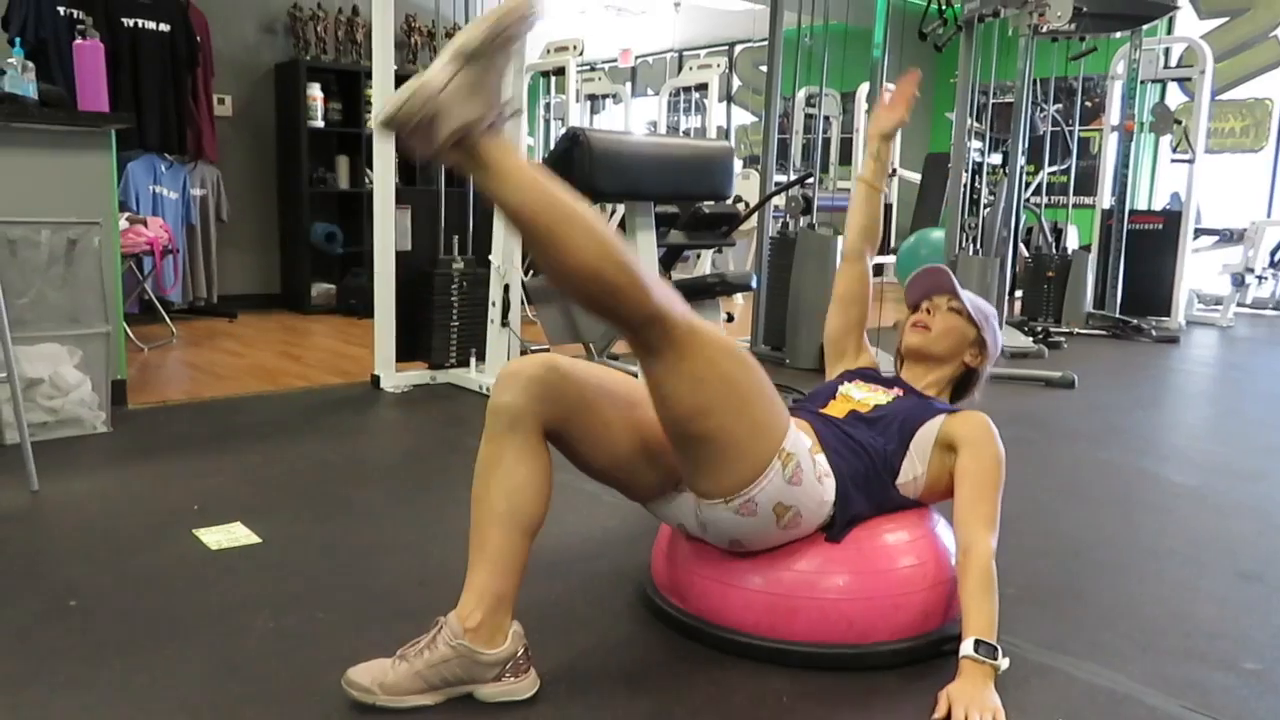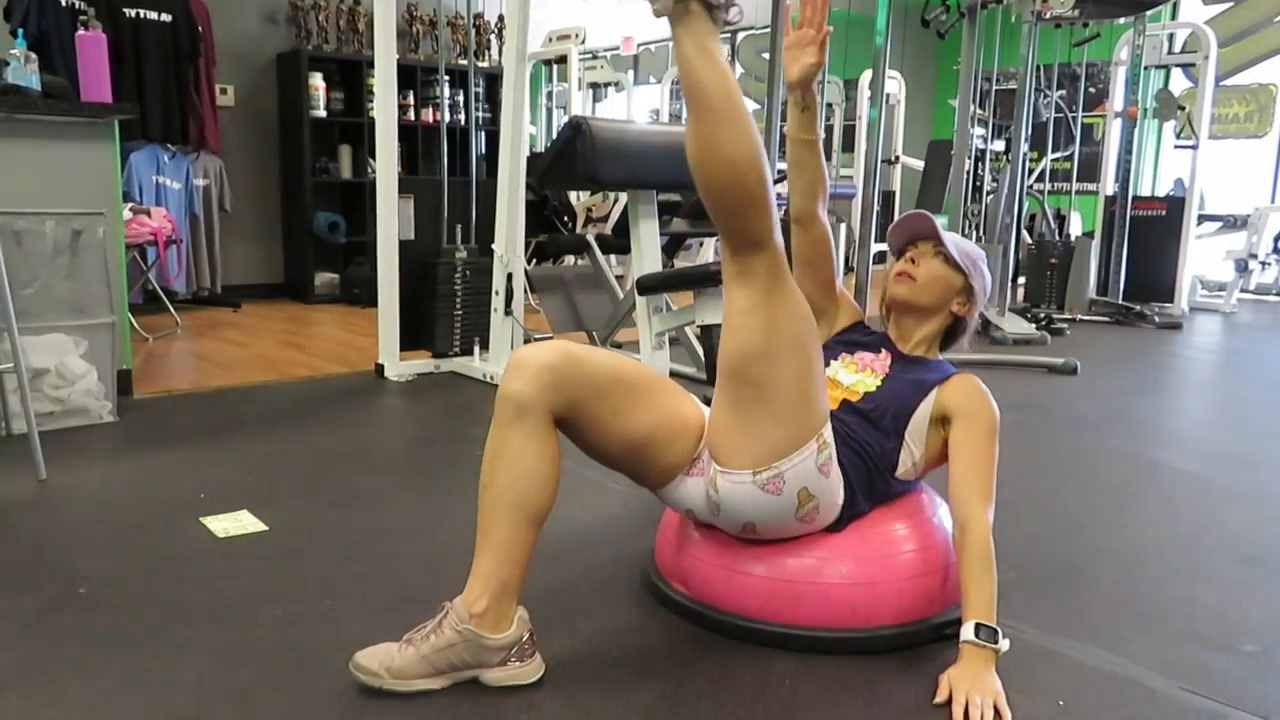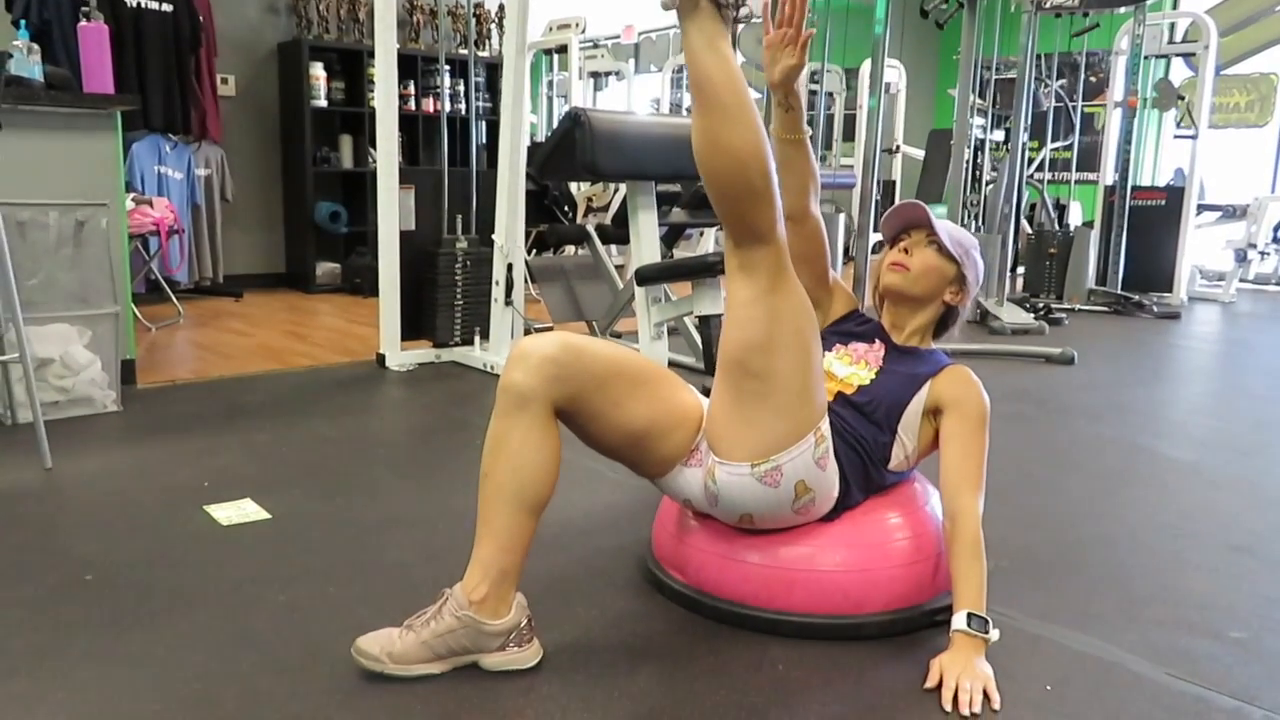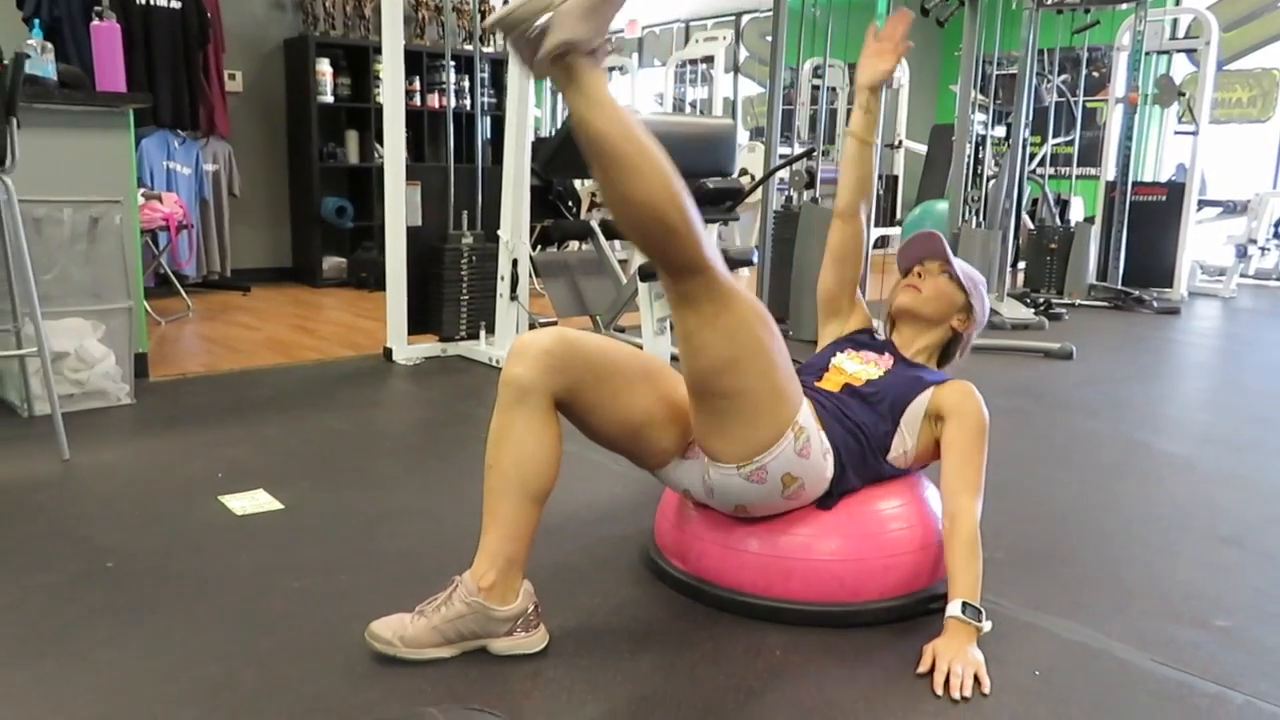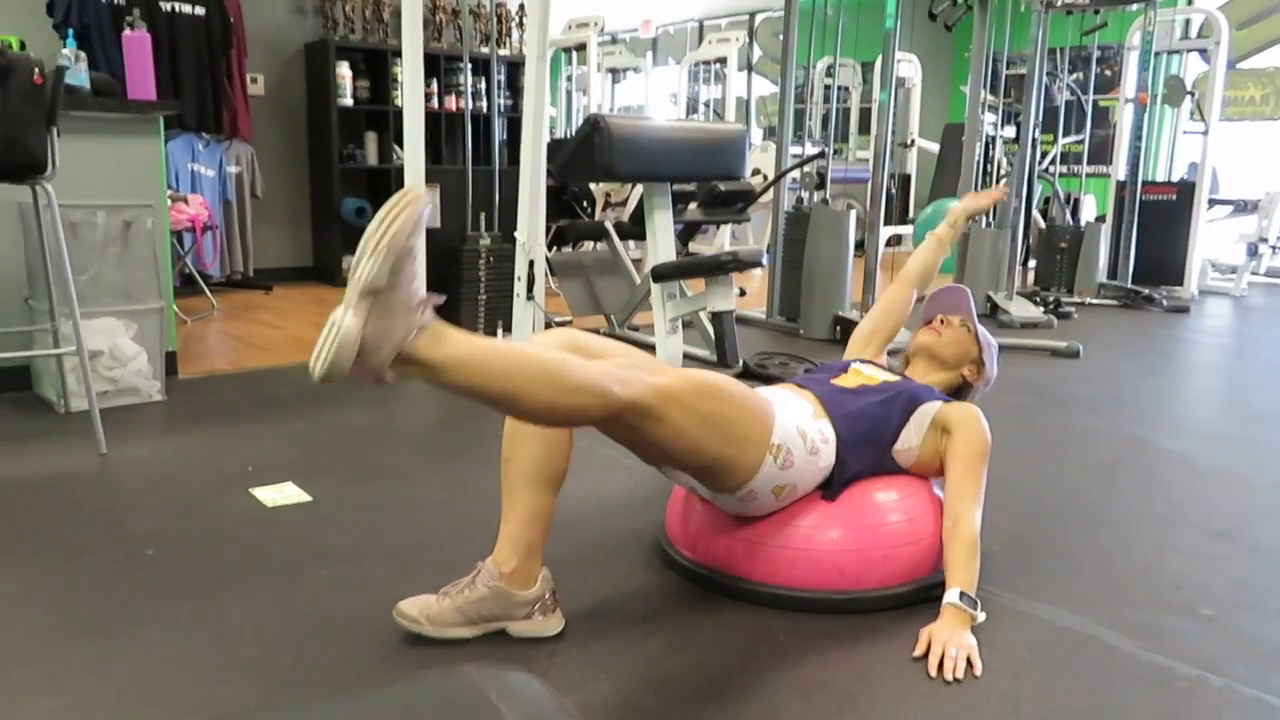
dt=0.4s
person 1, frame 1
left shoulder: (967, 432)
right shoulder: (860, 373)
left elbow: (978, 544)
right elbow: (855, 260)
right wrist: (876, 147)
left hip: (784, 488)
right hip: (714, 486)
left knee: (647, 304)
right knee: (526, 386)
left ankle: (472, 133)
right ankle: (483, 641)
person 1, frame 2
left shoulder: (960, 397)
right shoulder: (845, 328)
left elbow: (974, 521)
right elbow: (810, 216)
left wrist: (979, 654)
right wrist: (802, 95)
left hip: (784, 485)
right hip: (721, 470)
left knee: (751, 241)
right knee: (535, 374)
right ankle: (488, 624)
person 1, frame 3
left shoulder: (952, 387)
right shoulder: (841, 318)
left elbow: (964, 511)
right elbow: (802, 213)
left wrist: (970, 640)
right wrist: (786, 94)
left hip: (784, 473)
right hip: (718, 457)
left knee: (755, 233)
right knee: (539, 363)
right ankle: (489, 612)
person 1, frame 4
left shoulder: (953, 400)
right shoulder: (851, 337)
left elbow: (963, 511)
right elbow: (847, 218)
left wrist: (961, 627)
right wrist: (866, 96)
left hip: (784, 458)
right hip: (713, 449)
left knee: (688, 259)
right knee: (537, 356)
left ankle: (576, 64)
right ankle: (496, 600)
person 1, frame 5
left shoulder: (957, 421)
right shoulder: (866, 364)
left elbow: (966, 514)
right elbow: (900, 290)
left wrist: (956, 610)
right wrist: (951, 223)
left hip: (790, 438)
right hip: (728, 418)
left knee: (615, 386)
right knee: (552, 351)
left ankle: (407, 338)
right ankle: (515, 583)
